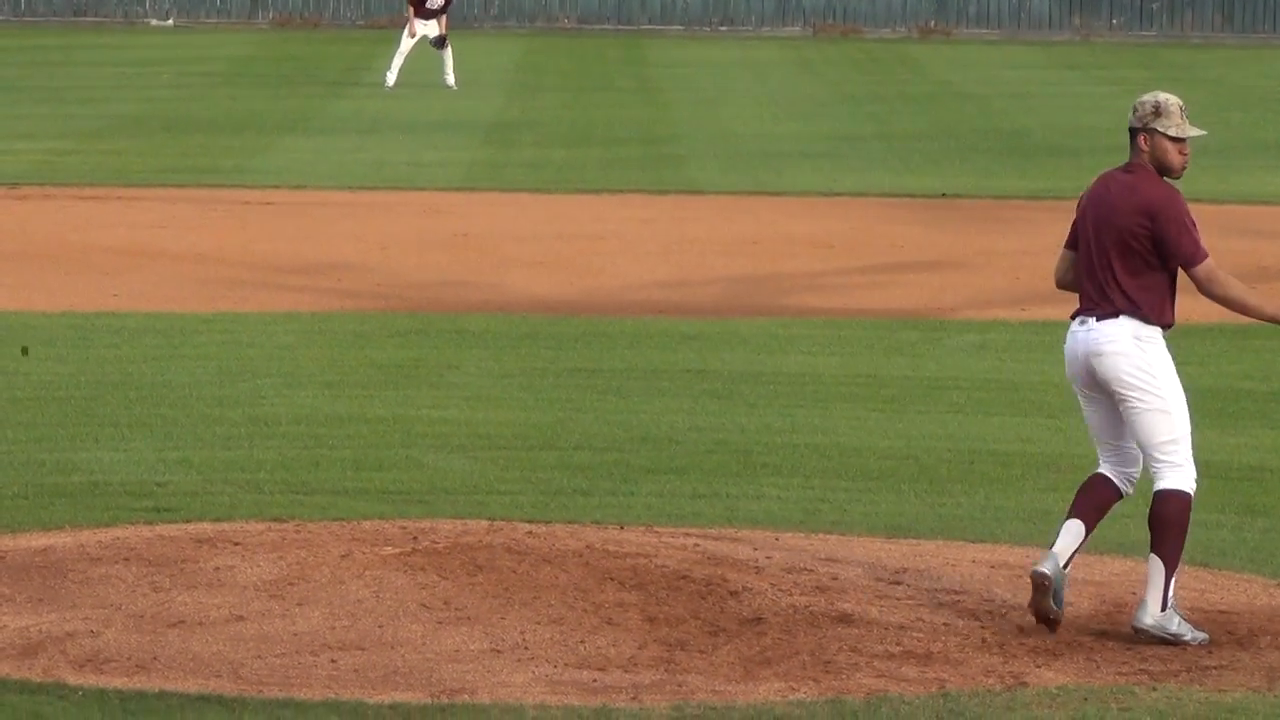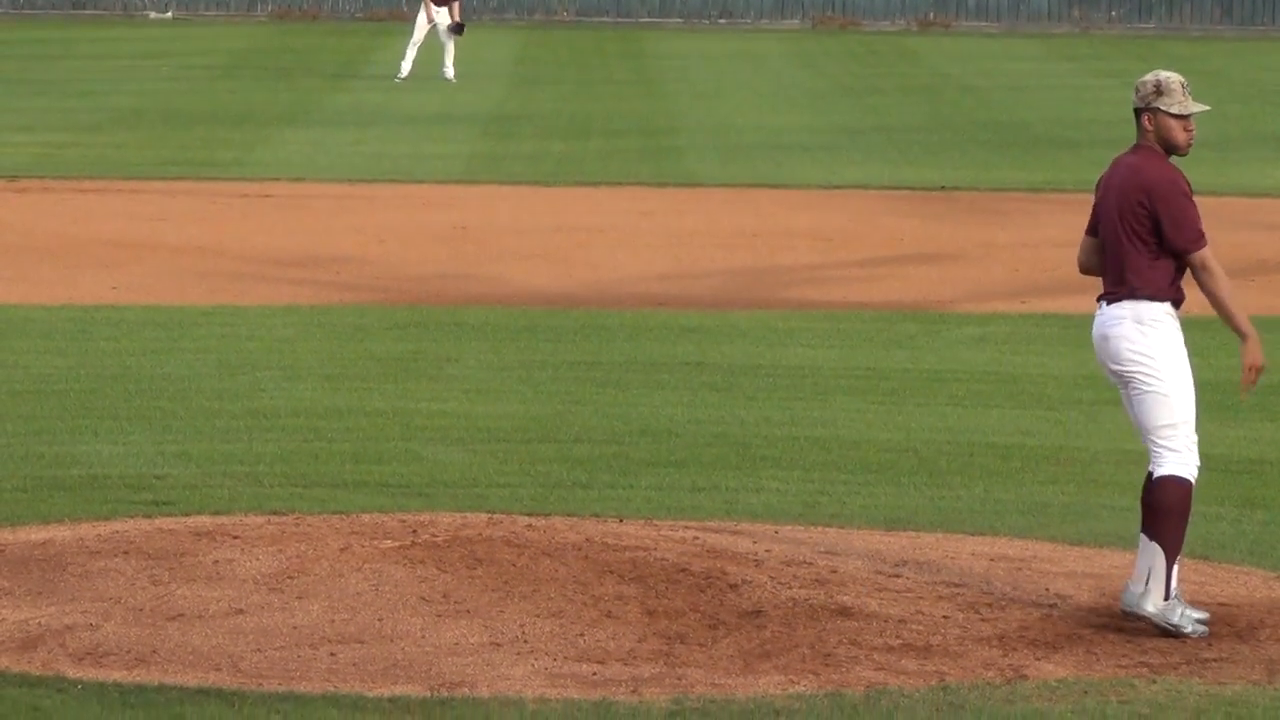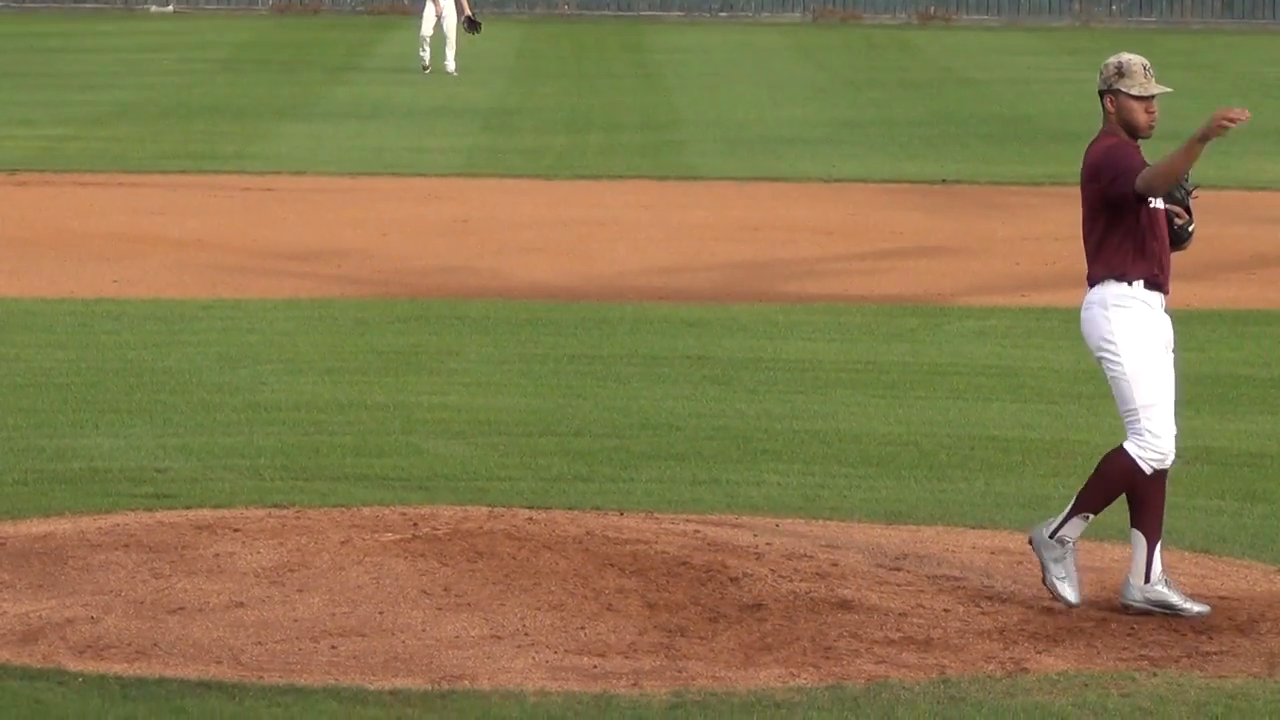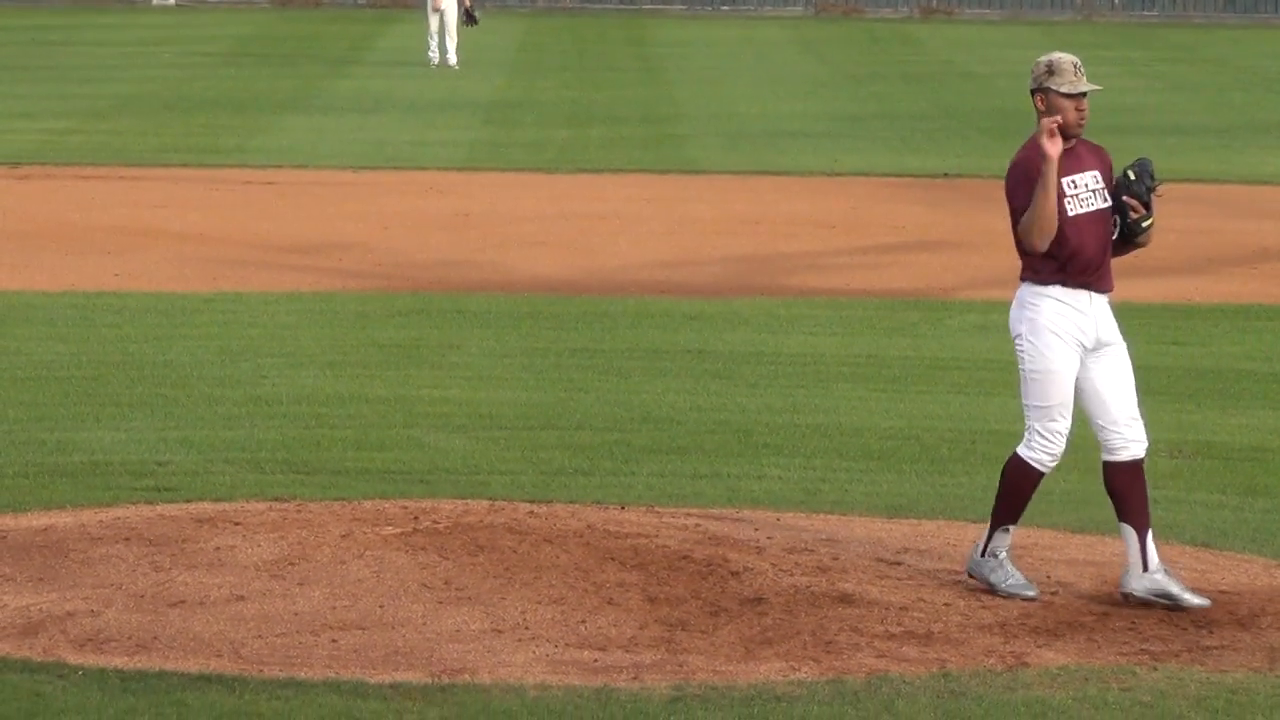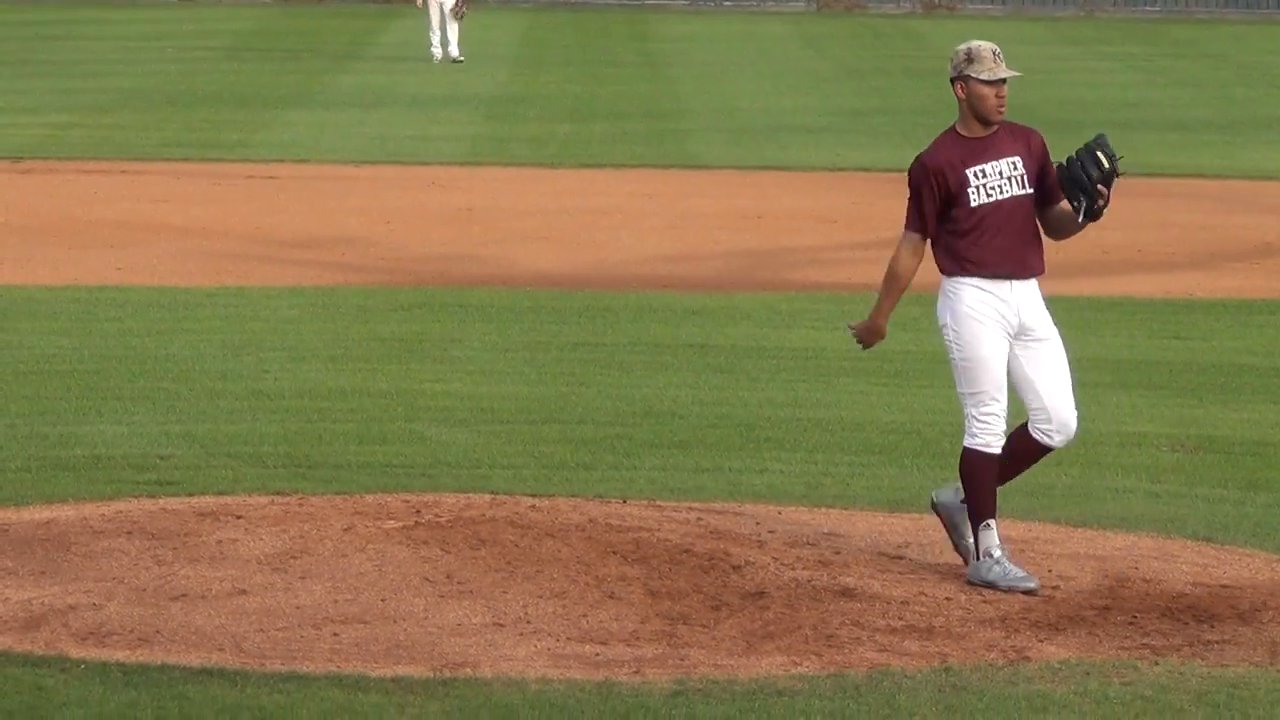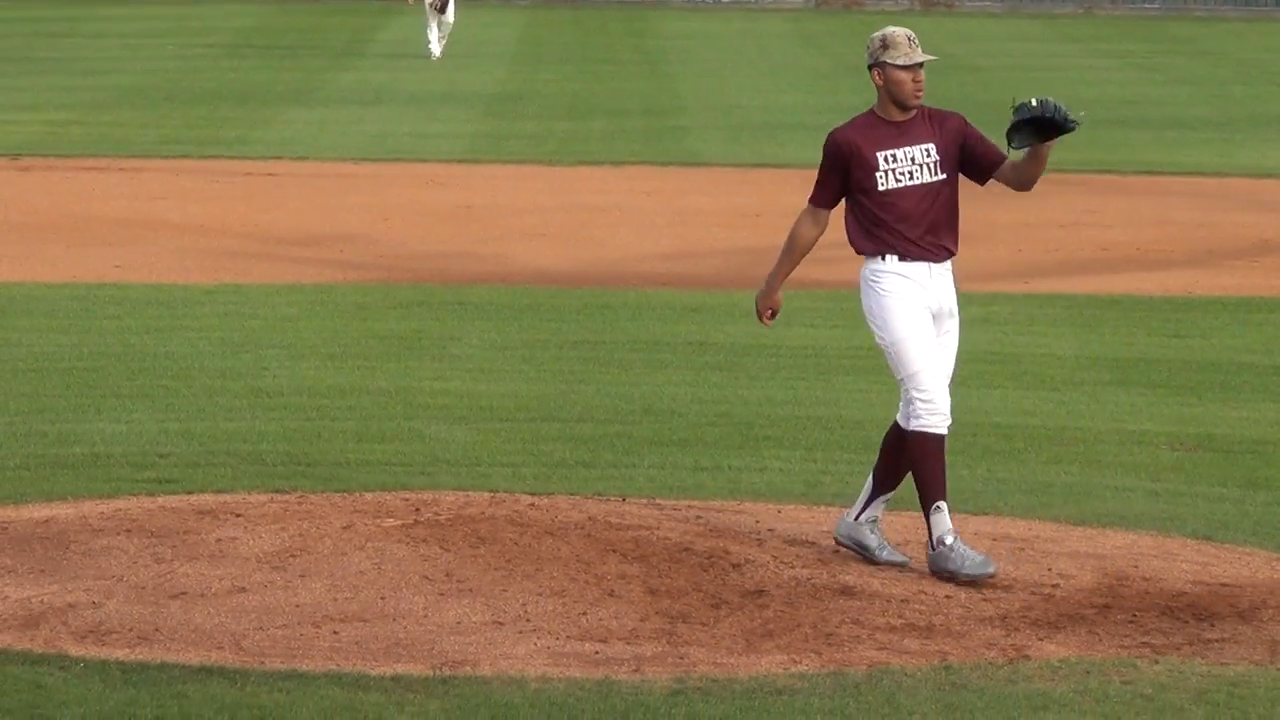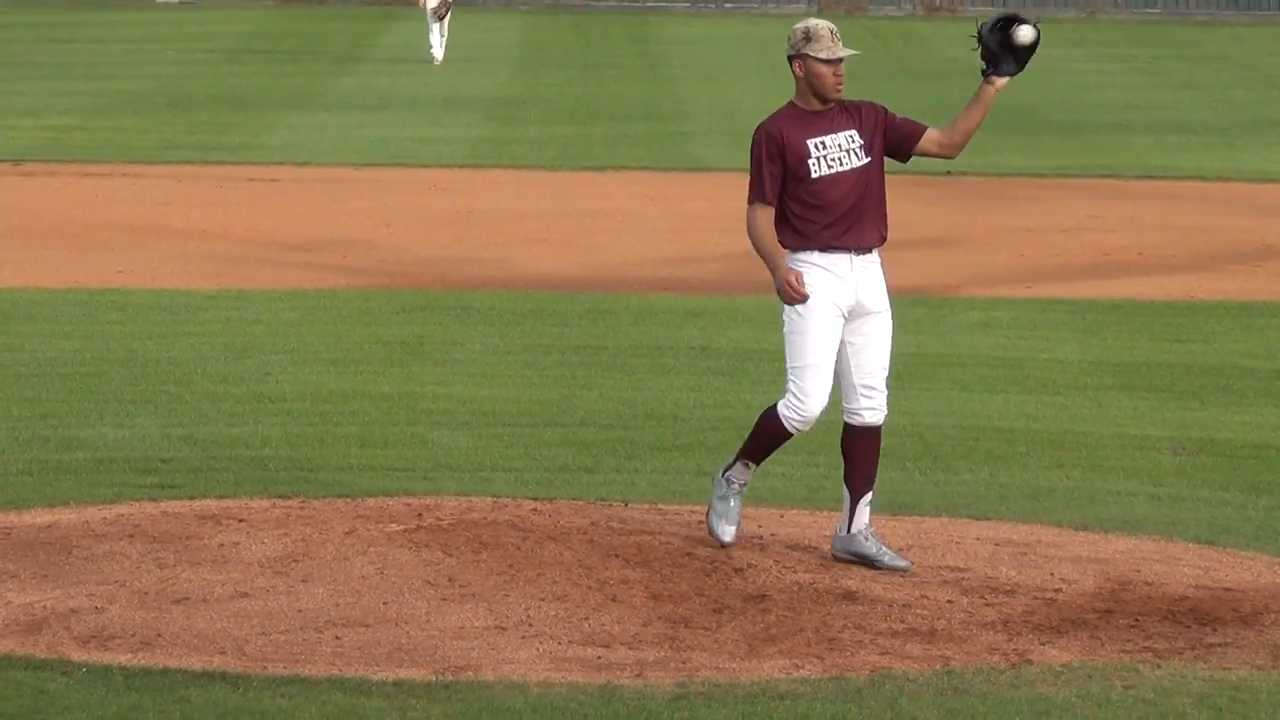
dt=0.3s
person 1, frame 1
left shoulder: (1097, 191)
right shoulder: (1162, 200)
left elbow: (1062, 274)
right elbow: (1212, 281)
left hip: (1082, 341)
right hip: (1131, 343)
left knee: (1119, 470)
right knee: (1177, 473)
left ankle: (1055, 564)
right ankle: (1156, 608)
person 1, frame 2
left shoulder: (1115, 174)
right shoulder: (1164, 179)
left elbow: (1087, 259)
right elbow: (1205, 266)
left wrist: (1142, 251)
right wrist: (1249, 336)
left hip: (1113, 324)
right hip: (1146, 327)
left knee: (1167, 457)
right knee: (1179, 460)
left ankle: (1145, 586)
right ankle: (1160, 595)
person 1, frame 3
left shoulder: (1132, 156)
right shoulder: (1109, 152)
right elbow: (1160, 181)
left wrist: (1177, 229)
right wrist: (1205, 134)
left hip: (1148, 309)
right hip: (1121, 309)
left knee: (1158, 445)
right knee: (1151, 443)
left ankle: (1146, 582)
right ankle: (1060, 533)
person 1, frame 4
left shoulder: (1097, 157)
right shoulder: (1028, 164)
right elbow: (1036, 240)
left wrist: (1136, 232)
right wrist: (1048, 163)
left hip: (1098, 312)
right hip: (1050, 310)
left knee: (1126, 439)
right knee: (1045, 441)
left ankle: (1145, 571)
right ankle: (991, 552)
person 1, frame 5
left shoulder: (1029, 142)
right shoulder: (937, 161)
left elbow: (1062, 225)
right elbow: (910, 245)
left wrist: (1092, 205)
right wrist: (878, 316)
left hip: (1029, 299)
right hip: (973, 300)
left knee: (1057, 424)
right knee: (986, 428)
left ankle: (963, 507)
right ankle: (986, 554)
person 1, frame 6
left shoulder: (949, 127)
right shoulder: (849, 140)
left elbow: (1018, 180)
right elbow: (816, 215)
left wrist: (1042, 145)
right wrist: (774, 283)
left hip: (941, 282)
right hip: (892, 280)
left knee: (921, 410)
right knee: (931, 403)
left ankle: (860, 521)
right ankle: (942, 540)
person 1, frame 7
left shoulder: (868, 118)
right shoulder: (775, 132)
left elbow: (949, 143)
right elbow: (758, 216)
left wrist: (992, 86)
right wrist: (778, 267)
left hip: (868, 275)
right hip: (813, 281)
left knee: (868, 405)
right knee: (805, 403)
left ankle: (855, 530)
right ankle: (732, 480)
